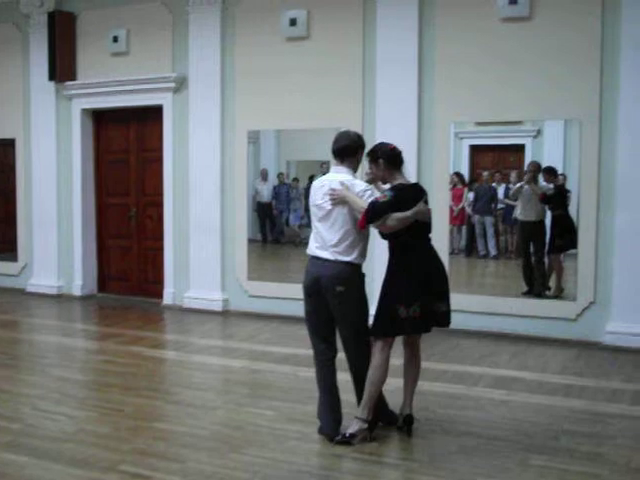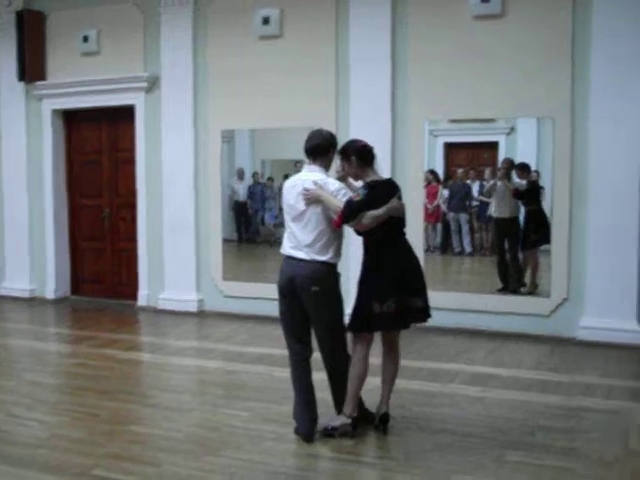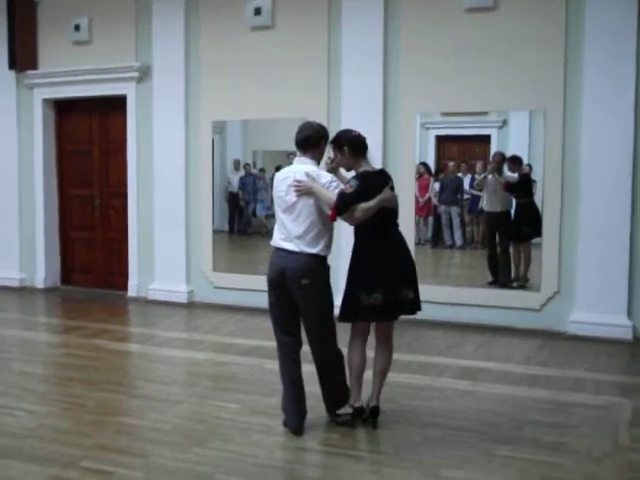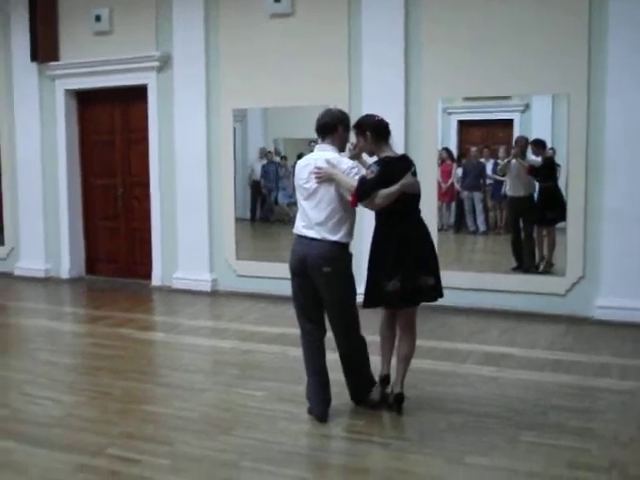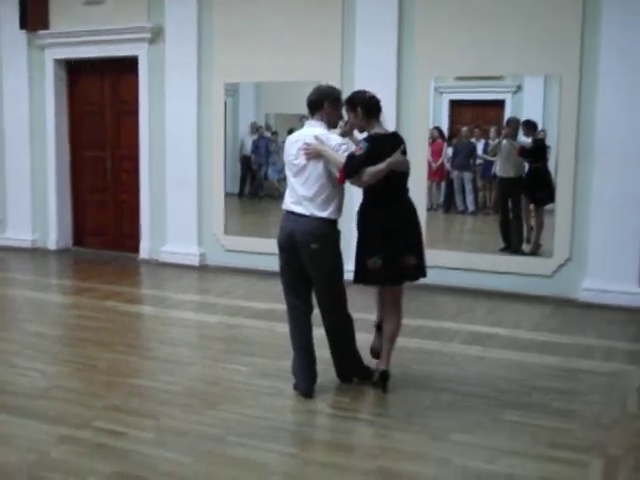
dt=0.4s
person 1, frame 1
left shoulder: (317, 185)
right shoulder: (358, 188)
right elbow: (386, 223)
left wrist: (373, 187)
right wrist: (416, 212)
left hip: (314, 268)
right hip: (343, 273)
left knee: (323, 349)
right knee: (358, 347)
left ankle: (329, 422)
right ankle: (373, 412)
person 1, frame 2
left shoulder: (289, 185)
right shoulder: (332, 187)
right elbow: (361, 222)
right wrist: (390, 209)
left hip: (289, 269)
right hip: (318, 273)
left knee: (298, 350)
right knee: (333, 348)
left ankle: (304, 422)
person 1, frame 3
left shoulder: (280, 177)
right shoulder: (323, 179)
right elbow: (353, 215)
right wrist: (381, 200)
left hip: (278, 261)
right hip: (307, 266)
left knee: (287, 342)
right knee: (323, 342)
left ankle: (293, 416)
right ankle: (339, 406)
person 1, frame 4
left shoulder: (302, 165)
right shoulder: (344, 166)
right elbow: (374, 200)
right wrist: (402, 185)
left hip: (300, 248)
right hip: (329, 253)
left knee: (310, 330)
right knee: (346, 329)
left ankle: (318, 403)
right ankle: (364, 392)
person 1, frame 5
left shoulder: (292, 140)
right shoulder: (333, 142)
right elbow: (361, 178)
right wrist: (391, 163)
left hip: (289, 224)
right hip: (317, 229)
left knee: (297, 305)
right knee: (333, 305)
left ankle: (303, 378)
right ankle: (349, 368)
person 2, frame 1
left shoulder: (396, 194)
right shoulder: (416, 190)
left elbow: (369, 214)
left wrist: (347, 196)
left hip: (405, 273)
right hip: (426, 272)
left knee: (382, 344)
right knee: (412, 343)
left ankle: (364, 419)
right ankle: (406, 411)
person 2, frame 2
left shoulder: (369, 191)
right shoulder: (390, 186)
left elbow: (346, 213)
left wrist: (322, 195)
left hip: (381, 270)
right hip: (401, 268)
left knee: (362, 341)
right knee: (391, 342)
left ankle: (349, 415)
right ankle: (383, 409)
person 2, frame 3
left shoulder: (361, 181)
right shoulder: (382, 176)
left elbow: (340, 206)
left wrist: (314, 187)
left hip: (371, 260)
right hip: (393, 259)
left knee: (359, 333)
right knee: (384, 335)
left ankle: (356, 402)
right ankle: (373, 403)
person 2, frame 4
left shoulder: (382, 167)
right shoulder: (405, 162)
left elbow: (361, 193)
left wrist: (335, 174)
left hip: (392, 246)
right hip: (414, 244)
left knee: (390, 314)
right knee: (406, 320)
left ankle: (385, 375)
right ankle: (398, 388)
person 2, frame 5
left shoulder: (372, 143)
right shoulder: (395, 139)
left elbow: (350, 169)
left wrist: (324, 150)
left hip: (380, 223)
right hip: (400, 221)
right knee: (392, 298)
right ankle: (383, 365)
person 3, frame 1
left shoulder: (544, 188)
right shoulder: (520, 186)
right elbow: (512, 195)
left wrist: (531, 184)
right wrist: (524, 183)
left hip: (538, 224)
right hip: (523, 224)
left knee: (539, 258)
right knee: (525, 257)
left ankle: (540, 288)
right ankle: (530, 286)
person 3, frame 2
left shoulder: (517, 184)
right shoulder: (495, 184)
right elbow: (486, 193)
left wrist: (505, 181)
right wrist: (497, 180)
left hip: (512, 221)
right hip: (498, 221)
left knee: (513, 254)
right knee: (500, 254)
left ankle: (515, 285)
right ankle: (505, 283)
person 3, frame 3
right shoulder: (486, 178)
right elbow: (476, 186)
left wrist: (496, 175)
right wrist: (487, 173)
left hip: (504, 215)
right hip: (489, 215)
left knee: (504, 248)
right knee: (491, 248)
left ankle: (505, 279)
right ankle: (495, 276)
person 3, frame 4
right shoulder: (509, 163)
right elbow: (499, 171)
left wrist: (519, 159)
right wrist: (511, 158)
left hip: (527, 200)
right hip: (512, 200)
left knee: (528, 233)
right knee: (515, 233)
left ankle: (529, 264)
right ankle: (519, 262)
person 3, frame 5
right shoulder: (500, 143)
right elbow: (490, 152)
left wrist: (510, 140)
right wrist: (502, 138)
left hip: (516, 180)
right hip: (502, 180)
left knee: (516, 214)
right knee: (503, 214)
left ankle: (517, 245)
right ankle: (507, 243)
person 4, frame 1
left shoulder: (559, 189)
right shoulder: (556, 188)
left elbow: (544, 198)
right elbow: (547, 200)
left hip: (562, 225)
right hip: (557, 224)
left knee: (555, 257)
right knee: (551, 256)
left ankle: (558, 287)
right ankle: (545, 283)
person 4, frame 2
left shoulder: (533, 184)
right shoulder: (530, 184)
left elbow: (517, 194)
right elbow: (521, 196)
left hip: (536, 220)
right hip: (530, 219)
left knee: (532, 253)
right knee: (526, 252)
left ankle: (533, 283)
person 4, frame 3
left shoulder: (524, 177)
right shoulder: (521, 177)
left elbow: (509, 187)
right elbow: (513, 189)
left hip: (527, 213)
right hip: (521, 212)
left knee: (525, 246)
right knee: (515, 244)
left ankle: (524, 277)
right ankle: (517, 275)
person 4, frame 4
left shoulder: (548, 161)
right shoulder: (545, 160)
left elbow: (533, 171)
right elbow: (538, 175)
left hip: (551, 197)
right hip: (544, 196)
left knee: (550, 231)
right knee: (539, 229)
left ankle: (548, 261)
right ankle: (541, 257)
person 4, frame 5
left shoulder: (539, 142)
right shoulder: (535, 142)
left elbow: (524, 153)
right elbow: (528, 156)
left hip: (539, 178)
right hip: (533, 176)
left knee: (538, 212)
left ankle: (535, 242)
right ankle: (530, 231)
